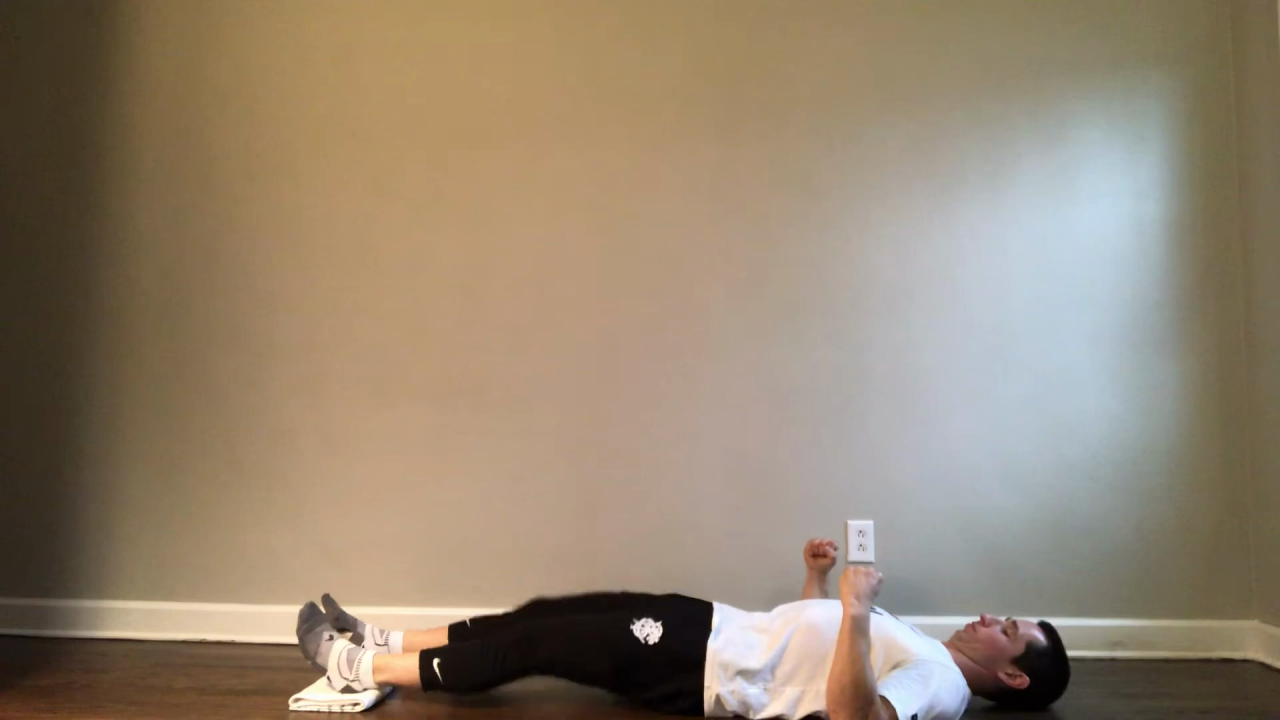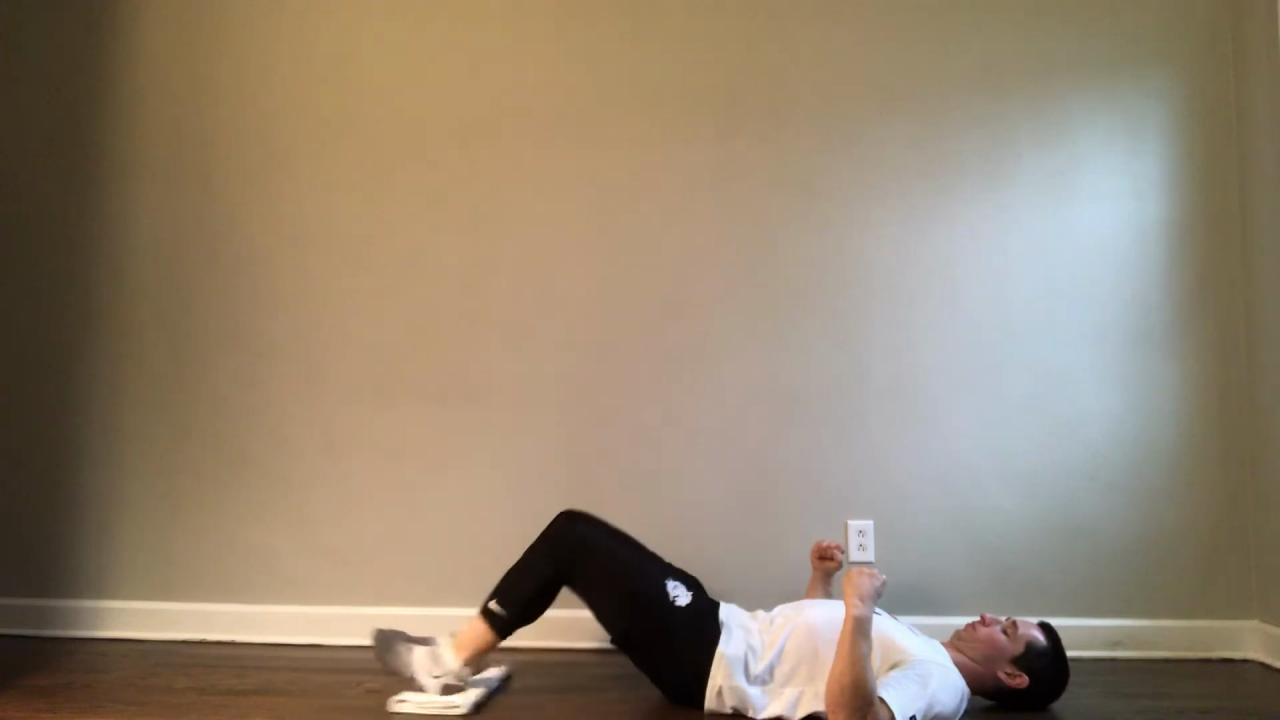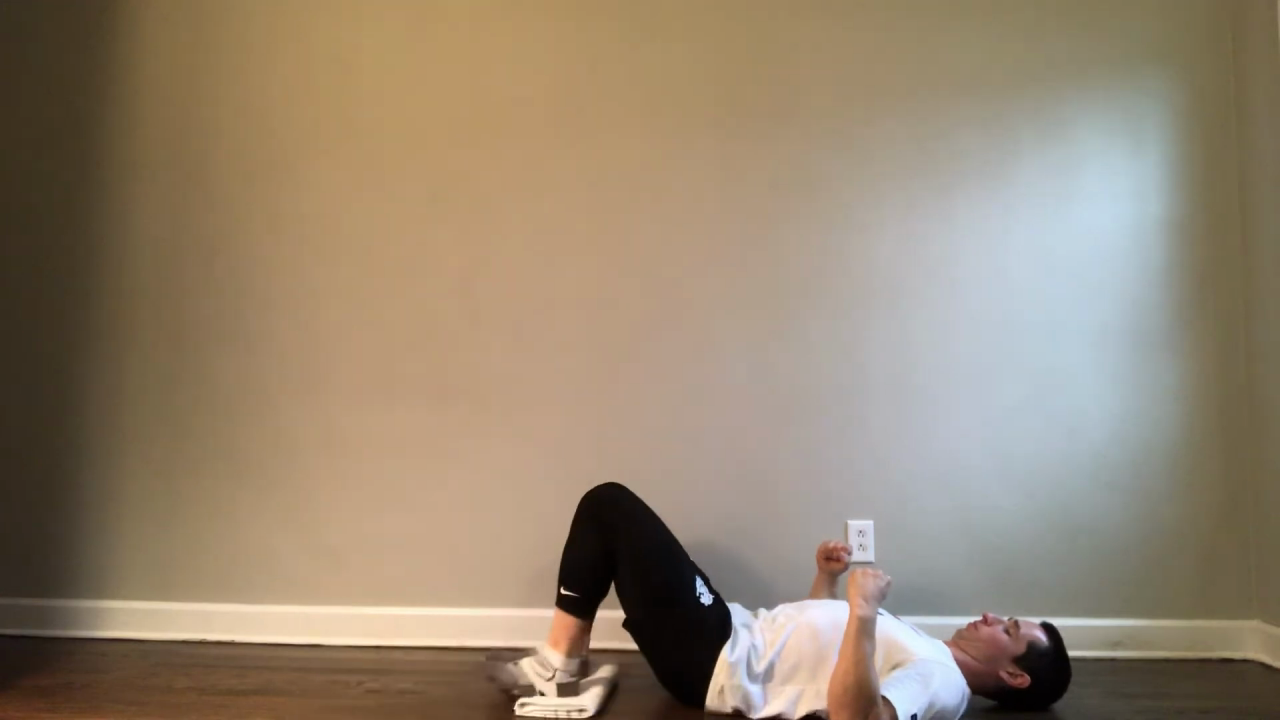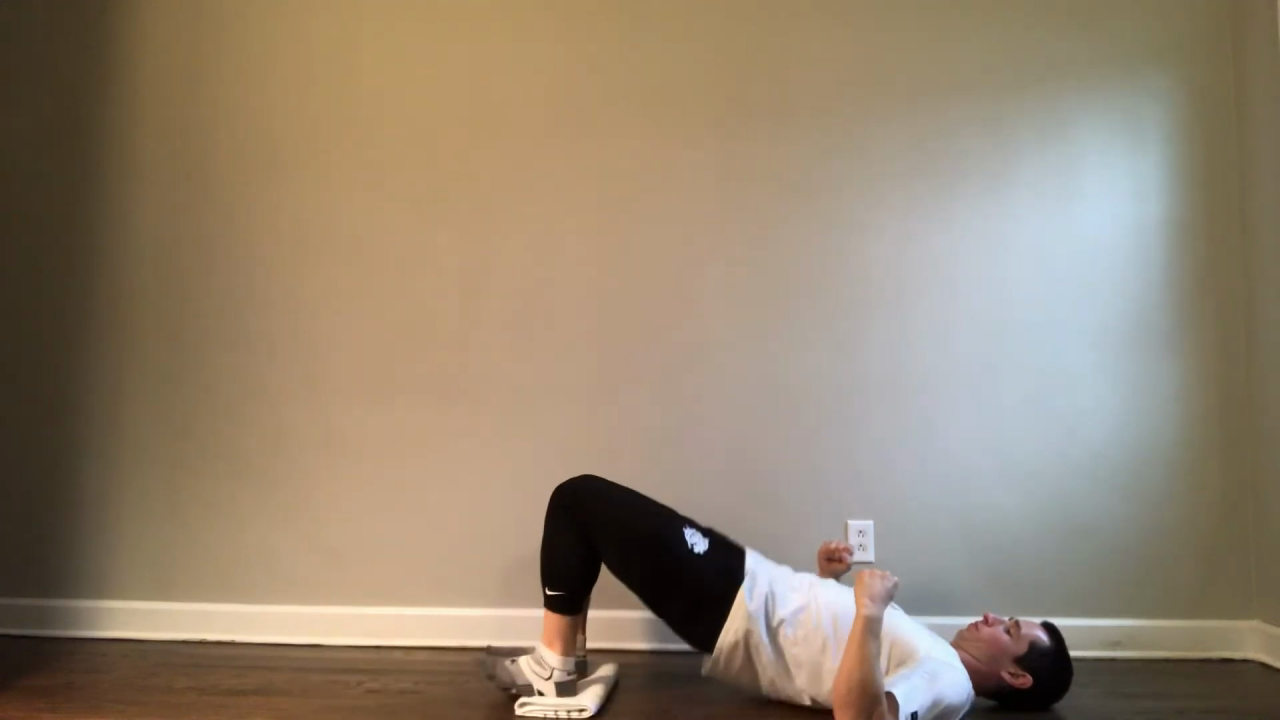
dt=0.5s
person 1, frame 1
right shoulder: (925, 654)
left wrist: (856, 610)
right wrist: (818, 578)
right hip: (713, 629)
left knee: (531, 645)
right knee: (540, 617)
right ankle: (382, 645)
person 1, frame 2
right shoulder: (927, 653)
left wrist: (857, 611)
right wrist: (822, 580)
left hip: (714, 664)
right hip: (730, 627)
left knee: (572, 537)
right knee: (577, 535)
left ankle: (452, 661)
right ankle: (455, 655)
person 1, frame 3
right shoulder: (928, 657)
left wrist: (863, 611)
right wrist: (828, 581)
left hip: (717, 666)
right hip: (735, 635)
left knee: (608, 505)
right knee: (610, 509)
left ankle: (557, 668)
right ankle: (560, 664)
person 1, frame 4
right shoulder: (934, 659)
left wrist: (868, 610)
right wrist: (830, 580)
left hip: (736, 604)
right hip: (747, 586)
left knee: (578, 499)
right knee: (585, 499)
left ankle: (553, 669)
right ankle: (555, 663)
